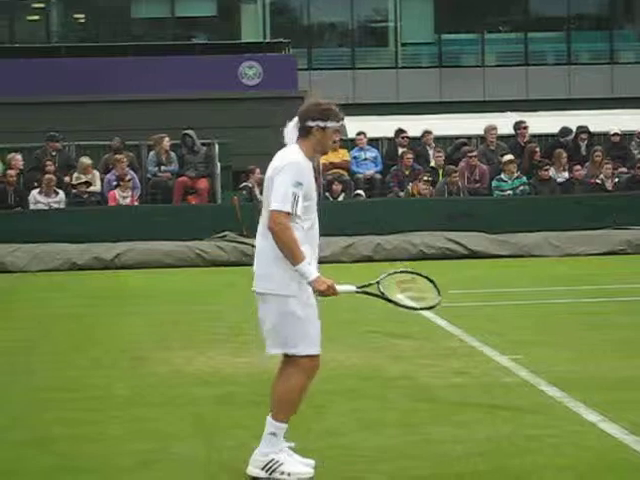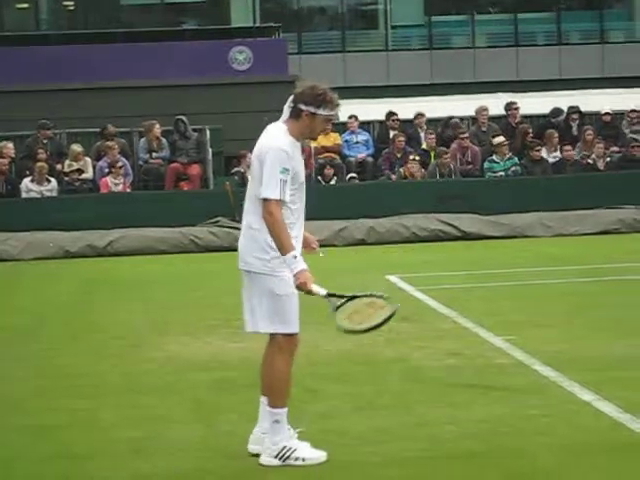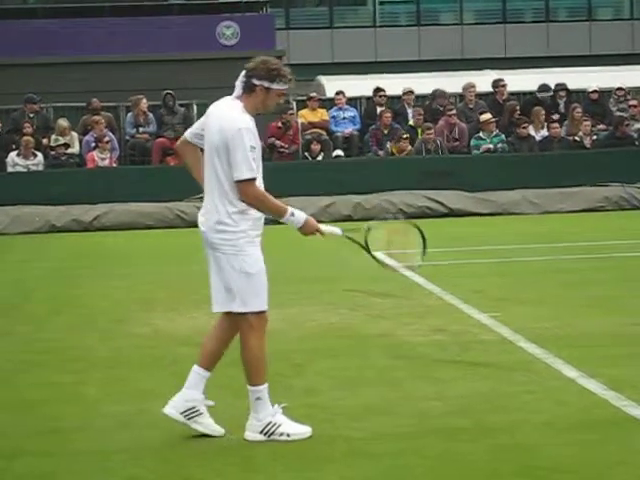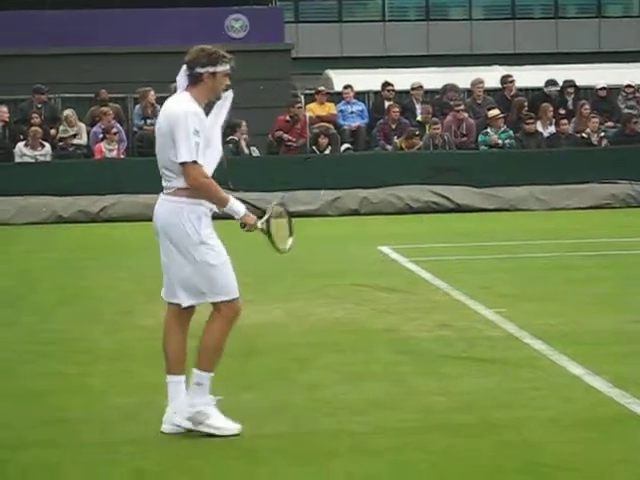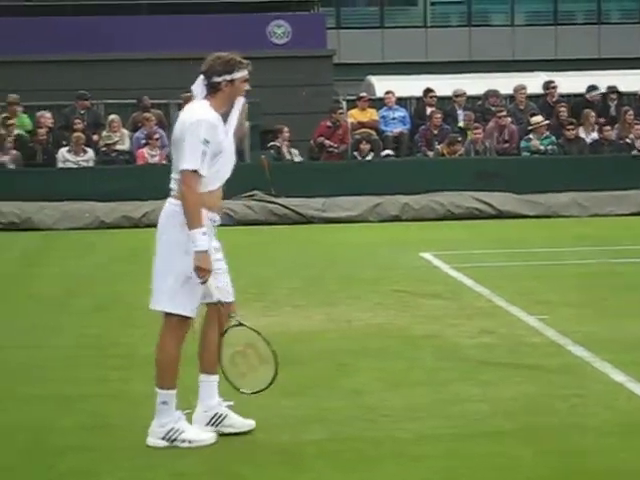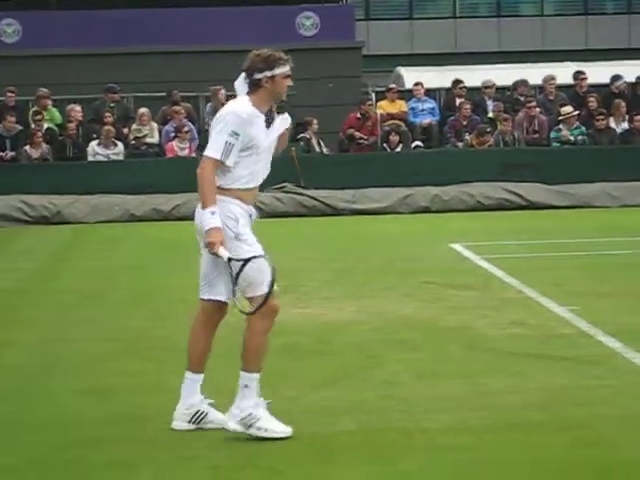
dt=0.5s
person 1, frame 1
left shoulder: (296, 161)
right shoulder: (294, 164)
right elbow: (277, 224)
left wrist: (305, 272)
right wrist: (310, 273)
left hip: (285, 279)
right hip: (285, 280)
left knee: (295, 361)
right knee: (305, 362)
left ankle: (272, 449)
person 1, frame 2
left shoulder: (281, 134)
right shoulder: (280, 148)
right elbow: (271, 212)
left wrist: (298, 234)
right wrist: (297, 265)
left hip: (267, 253)
right hip: (270, 257)
left knee: (278, 341)
right knee: (284, 341)
left ankle: (266, 431)
right ankle: (278, 441)
person 1, frame 3
left shoulder: (221, 108)
right shoulder: (240, 126)
left elbow: (185, 145)
right elbow: (249, 193)
right wrist: (296, 218)
left hip: (223, 225)
right hip: (235, 232)
left knee: (233, 316)
right knee: (253, 320)
left ankle: (189, 399)
right ankle: (262, 417)
person 1, frame 4
left shoulder: (181, 106)
right shoulder: (187, 111)
right elbow: (194, 176)
right wrist: (238, 210)
left hip: (174, 211)
right hip: (187, 216)
left knee: (179, 309)
right knee: (227, 306)
left ankle: (180, 408)
right ankle: (197, 402)
person 1, frame 5
left shoulder: (210, 116)
right shoulder: (200, 120)
right elbow: (188, 185)
right wrist: (199, 246)
left hip: (201, 225)
right hip: (188, 225)
left knee: (221, 311)
right knee: (177, 320)
left ankle: (209, 407)
right ankle: (165, 422)
person 1, frame 6
left shoulder: (255, 114)
right shoulder: (238, 113)
right elbow: (206, 170)
left wrist: (278, 136)
right wrist: (213, 222)
left hip: (230, 215)
right hip: (226, 216)
left knee: (213, 308)
right knee: (265, 307)
left ankle: (191, 406)
right ankle: (247, 410)
